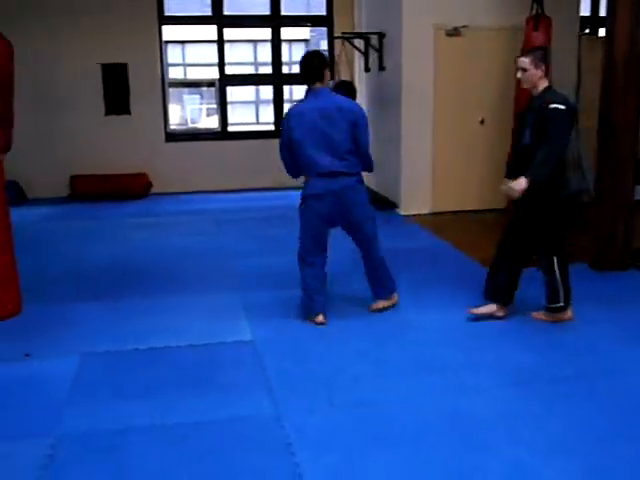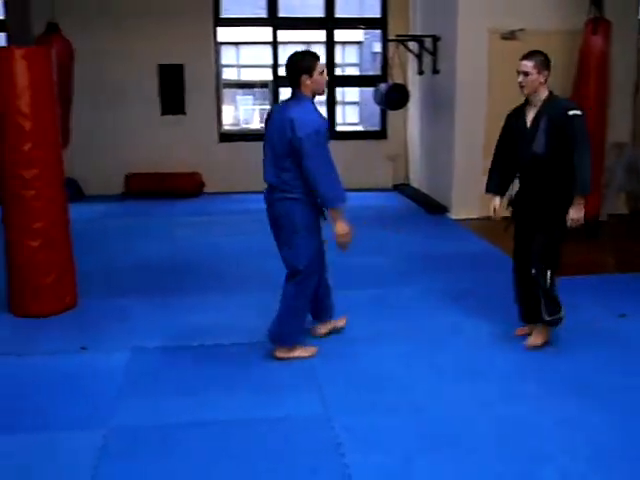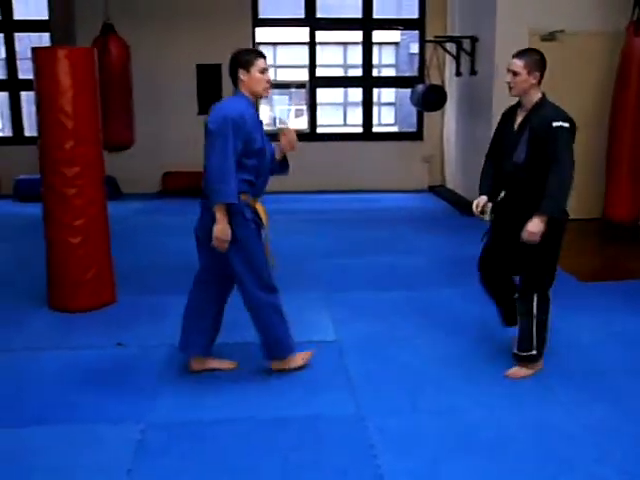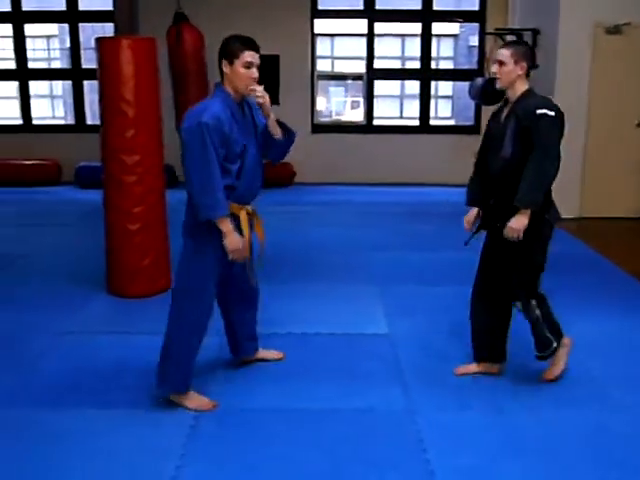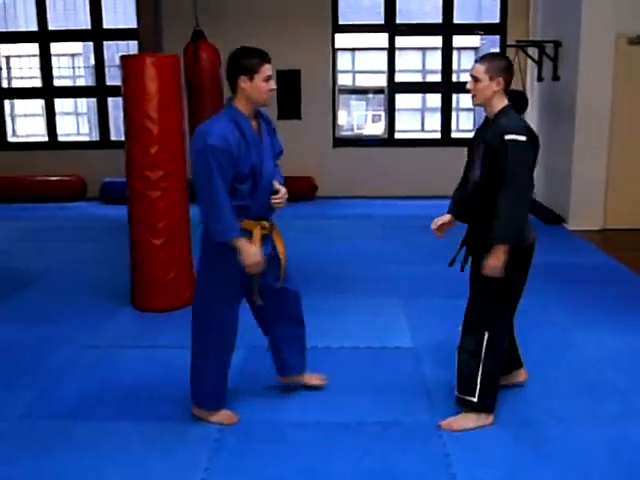
dt=0.5s
person 1, frame 1
left shoulder: (294, 114)
right shoulder: (350, 108)
left elbow: (288, 155)
right elbow: (365, 150)
right wrist: (361, 168)
left hip: (316, 190)
right hip: (350, 187)
left knee: (311, 253)
right knee: (367, 241)
left ankle: (317, 309)
right ankle: (385, 294)
person 1, frame 2
left shoulder: (278, 113)
right shoulder: (310, 120)
right elbow: (320, 171)
right wrist: (338, 217)
left hip: (277, 198)
right hip: (297, 204)
left knee: (311, 261)
right knee: (303, 271)
left ankle: (323, 319)
right ankle: (286, 342)
person 1, frame 3
left shoulder: (246, 114)
right shoulder: (230, 114)
left elbow: (258, 166)
right elbow: (220, 170)
left wrist: (281, 151)
right wrist: (221, 219)
left hip: (237, 212)
right hip: (231, 214)
left knee: (212, 283)
right knee: (259, 284)
left ankle: (199, 354)
right ankle: (280, 355)
person 1, frame 4
left shoulder: (250, 109)
right shoulder: (205, 117)
left elbow: (276, 151)
right elbow: (203, 181)
left wrist: (268, 114)
right wrist: (227, 230)
left hip: (239, 218)
right hip: (210, 224)
left knee: (242, 288)
right knee: (193, 300)
left ankle: (245, 349)
right ankle: (176, 385)
person 1, frame 5
left shoulder: (263, 125)
right shoulder: (214, 135)
right elbow: (213, 200)
left wrist: (279, 188)
right wrist: (241, 246)
left hip: (261, 234)
right hip: (228, 242)
left knee: (282, 302)
right knee: (217, 321)
left ankle: (293, 370)
right ankle: (206, 402)
person 2, frame 1
left shoulder: (556, 106)
right shoulder: (533, 104)
left elbow: (553, 151)
left wrist: (526, 180)
right wrist: (513, 177)
left hip: (550, 192)
right hip: (529, 191)
left knee: (549, 250)
right knee: (511, 245)
left ankle: (560, 308)
right ankle: (498, 303)
person 2, frame 2
left shoulder: (565, 112)
right shoulder: (516, 116)
left elbow: (580, 158)
right elbow: (503, 156)
left wrist: (578, 201)
right wrist: (497, 192)
left hip: (555, 201)
right hip: (527, 199)
left knee: (540, 264)
right knee: (523, 262)
left ankle: (548, 322)
right ankle: (533, 318)
person 2, frame 3
left shoulder: (555, 121)
right shoulder: (510, 115)
left elbow: (561, 174)
right elbow: (495, 157)
left wrist: (541, 217)
right wrist: (486, 193)
left hip: (541, 218)
right hip: (510, 211)
left knee: (534, 286)
right knee: (491, 270)
left ankle: (531, 357)
right ankle: (523, 320)
person 2, frame 4
left shoulder: (541, 111)
right shoulder: (499, 114)
left elbow: (544, 166)
right elbow: (485, 163)
left wrist: (524, 212)
right wrist: (476, 204)
left hip: (531, 218)
right hip: (500, 215)
left knee: (522, 290)
right knee: (487, 288)
left ankle: (556, 343)
right ankle: (489, 358)
person 2, frame 5
left shoulder: (513, 132)
right shoulder: (489, 127)
left elbow: (516, 194)
left wrist: (501, 247)
right wrist: (454, 214)
left hip: (507, 244)
right hip: (488, 238)
left knee: (483, 322)
right knee: (493, 313)
left ankle: (479, 408)
right ankle: (512, 369)
